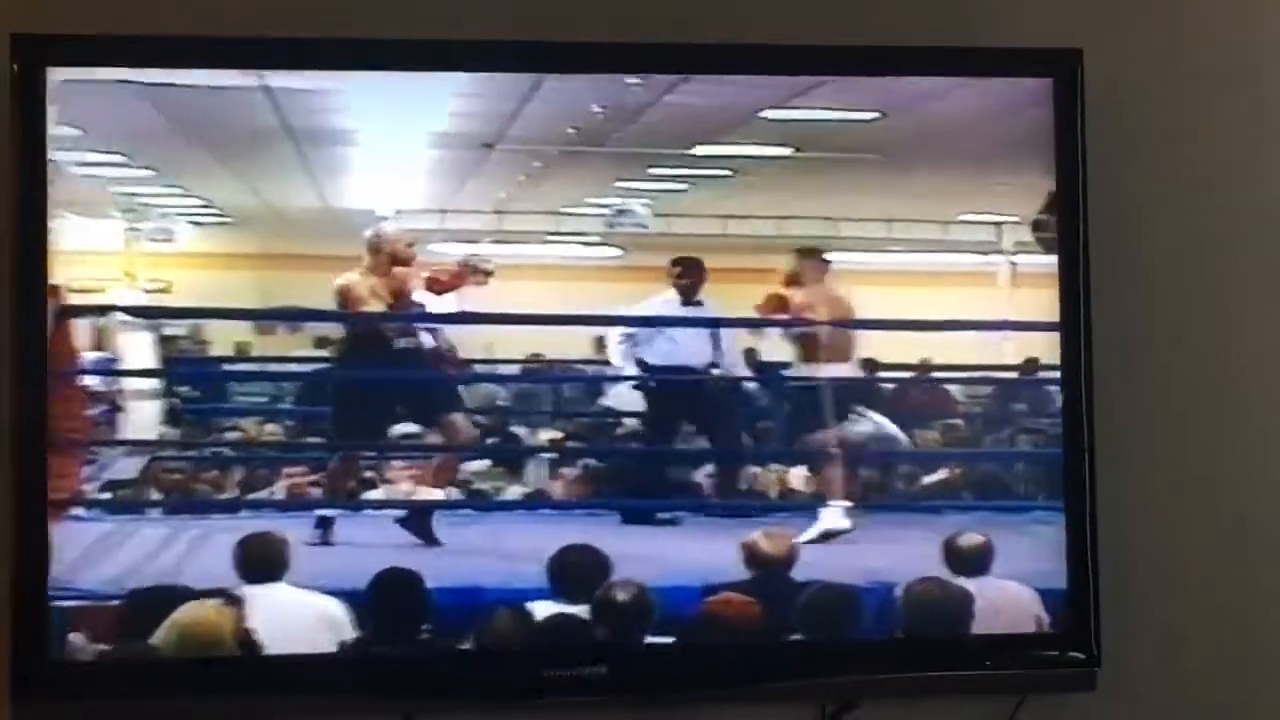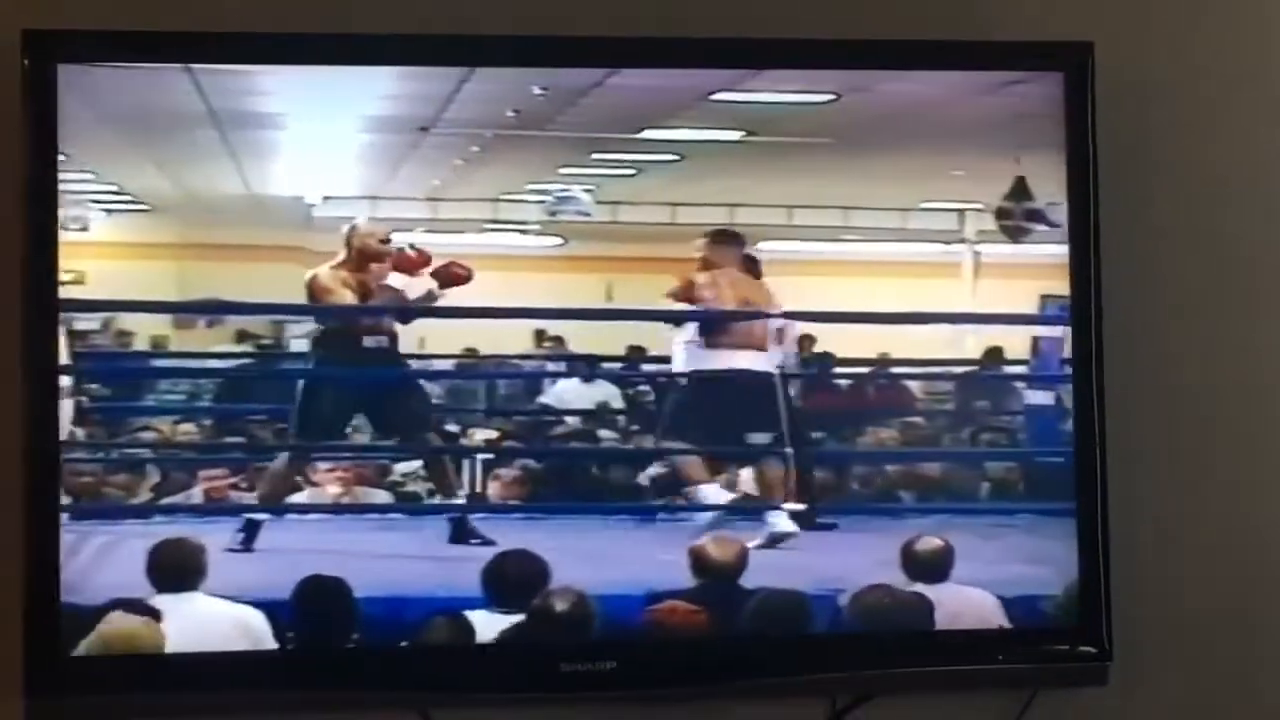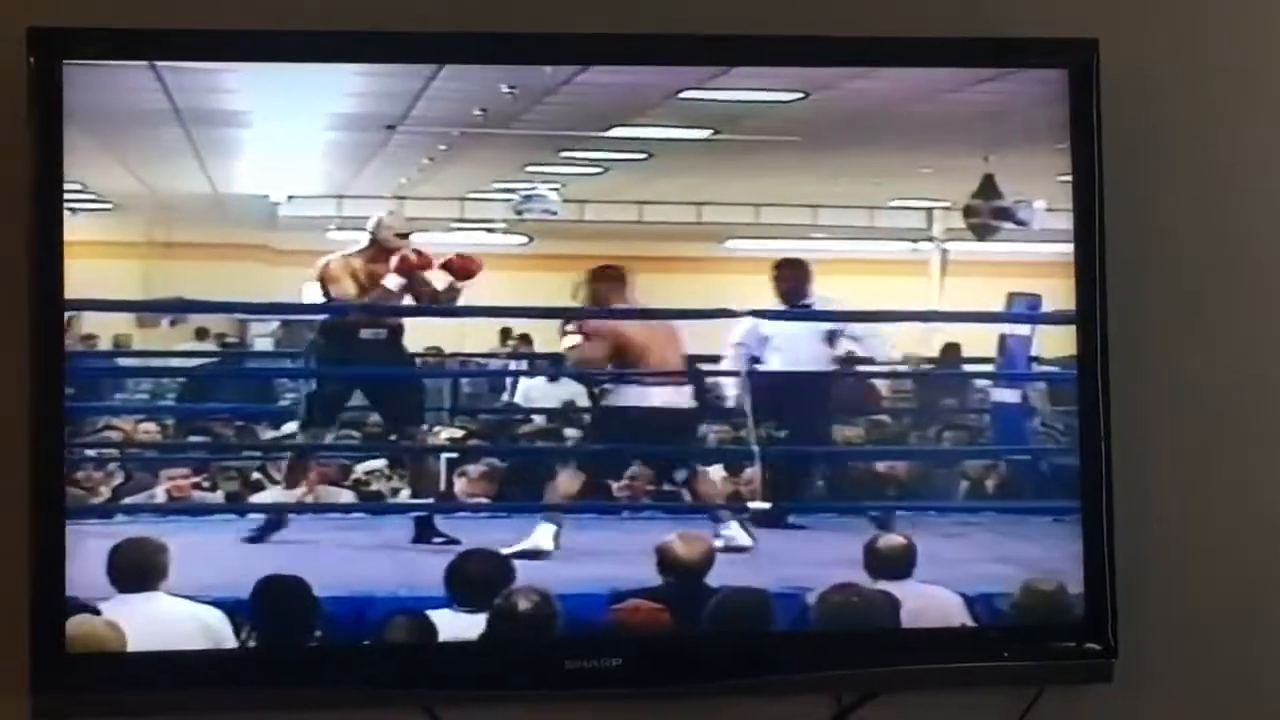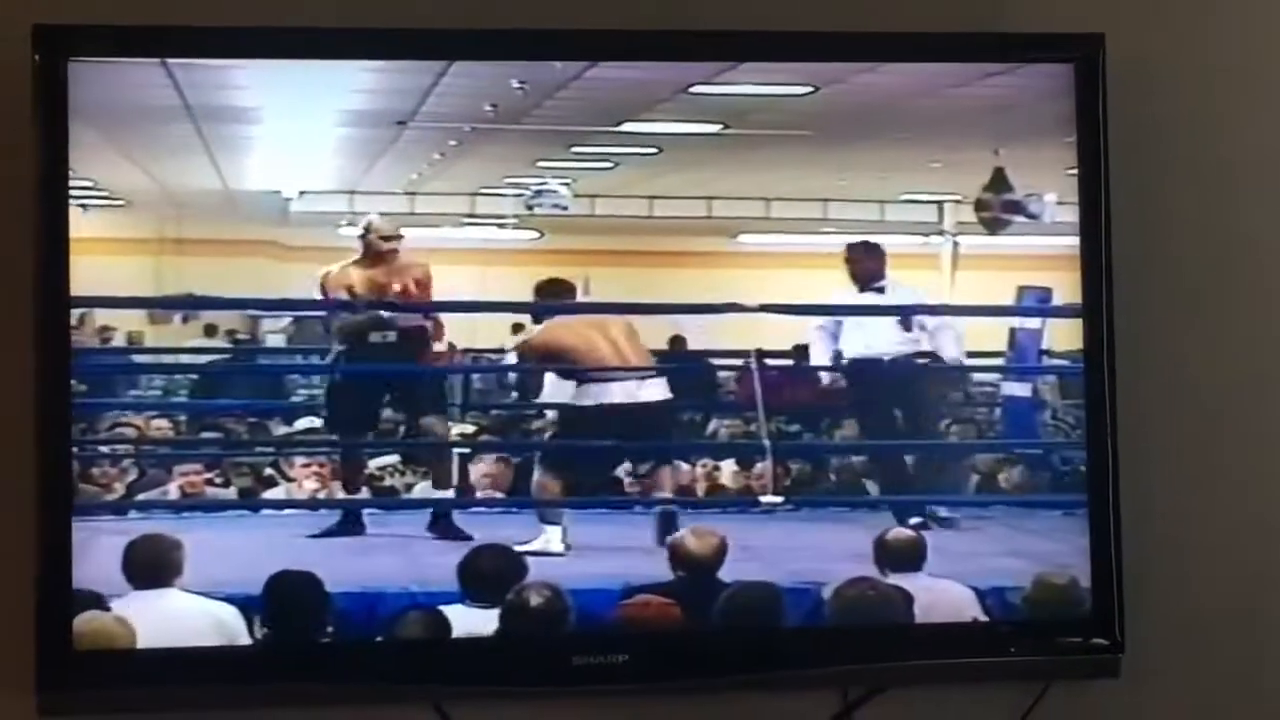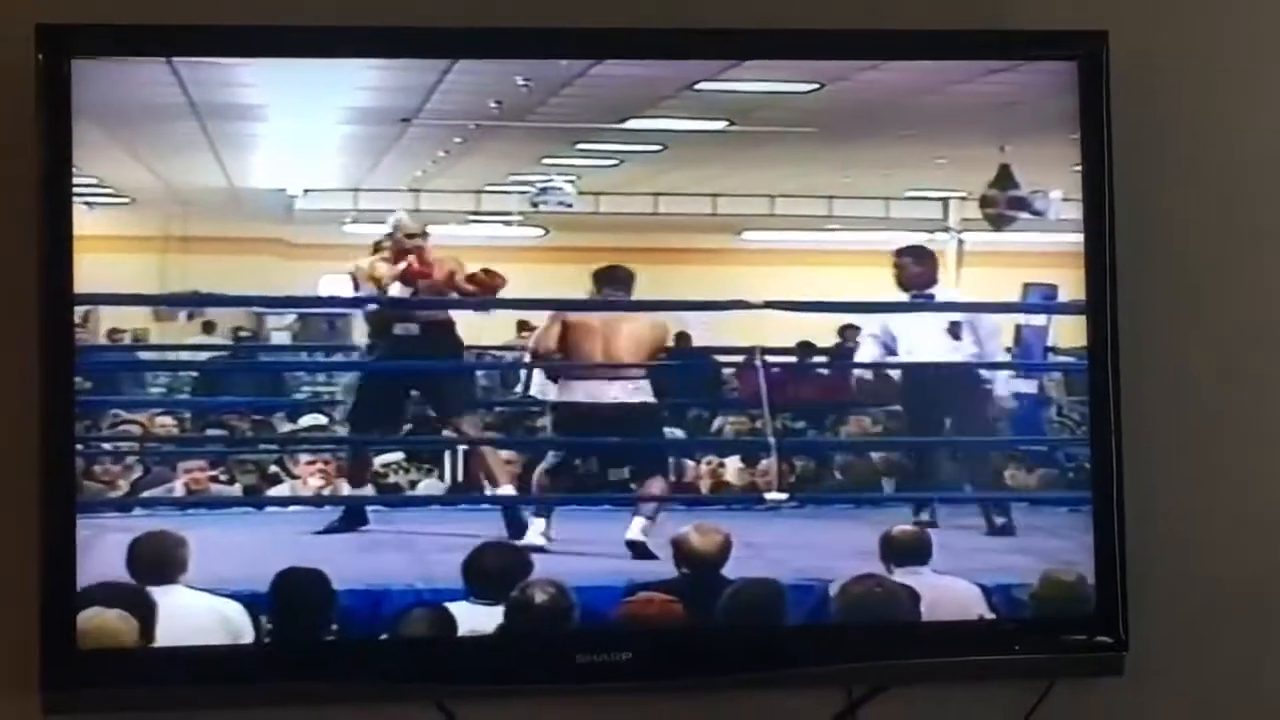
dt=0.3s
person 1, frame 1
left shoulder: (406, 276)
right shoulder: (354, 285)
right elbow: (389, 327)
right wrist: (421, 298)
left hip: (414, 361)
right hip: (369, 369)
left knee: (463, 435)
right knee: (355, 451)
person 1, frame 2
left shoulder: (382, 271)
right shoulder: (324, 278)
left elbow: (404, 312)
right elbow: (359, 319)
left wrist: (435, 286)
right wrist: (395, 282)
left hip: (382, 361)
right hip: (337, 366)
left knee: (430, 442)
right knee: (301, 450)
left ankle: (460, 524)
person 1, frame 3
left shoulder: (405, 266)
right shoulder: (336, 265)
left elbow: (435, 304)
right elbow: (349, 310)
left wrist: (456, 282)
right wrist: (395, 281)
left hip: (388, 353)
right hip: (340, 353)
left knee: (412, 436)
right knee: (311, 436)
left ankle: (424, 523)
right ankle: (279, 511)
person 1, frame 4
left shoulder: (417, 270)
right shoulder: (338, 276)
left elbow: (428, 314)
right elbow: (341, 326)
left wrist: (434, 331)
right wrist: (383, 311)
left hip: (412, 355)
right hip: (361, 359)
left knee: (435, 429)
right knee: (350, 441)
left ankle: (442, 516)
right ankle: (351, 516)
person 1, frame 5
left shoulder: (446, 264)
right shoulder: (367, 270)
left elbow: (476, 300)
right elbow: (374, 316)
left wrist: (485, 289)
right wrist: (401, 286)
left hip: (440, 350)
right hip: (390, 353)
left knee: (469, 427)
right knee: (362, 432)
left ankle: (512, 511)
right ankle: (354, 511)
person 2, frame 1
left shoulder: (808, 297)
right shoulder: (835, 299)
left elbow: (817, 333)
left hip: (818, 380)
right hip: (843, 379)
right knee: (824, 449)
person 2, frame 2
left shoulder: (709, 280)
right shoulder: (760, 289)
left elbow: (720, 310)
right elbow: (779, 333)
left wrist: (687, 308)
left hip: (720, 371)
right hip: (761, 372)
left knee: (676, 438)
right knee: (763, 450)
left ankle: (712, 497)
right ankle: (778, 518)
person 2, frame 3
left shoulder: (604, 324)
right shoulder: (662, 320)
left elbow: (585, 365)
left wrist: (572, 345)
left hip: (635, 404)
right hip: (680, 403)
left knee: (574, 467)
right knee: (688, 473)
left ankle: (545, 535)
right ankle: (733, 531)
person 2, frame 4
left shoulder: (536, 339)
right shoulder: (617, 319)
left hip: (601, 400)
right hip: (653, 396)
left knee: (550, 466)
right knee: (658, 462)
left ankle: (551, 537)
right ankle: (665, 503)
person 2, frame 5
left shoulder: (567, 313)
right shoulder: (654, 323)
left elbow: (540, 350)
left wrist: (561, 360)
left hip: (577, 399)
right hip: (632, 400)
left knee: (555, 467)
right knee: (654, 474)
left ankle: (537, 530)
right ankle: (638, 530)
person 3, frame 1
left shoulder: (710, 311)
right shoulder: (655, 308)
left elbow: (725, 350)
right elbow: (620, 338)
left wrist: (747, 378)
right wrist: (631, 371)
left hip: (700, 382)
right hip: (668, 381)
left knee: (729, 439)
right knee: (658, 443)
person 3, frame 2
left shoulder: (774, 312)
right shoulder: (714, 311)
left elbow: (788, 352)
right elbow: (687, 345)
right wrist: (684, 378)
left hip: (769, 382)
right hip: (725, 383)
person 3, frame 3
left shoulder: (832, 311)
right shoulder: (762, 318)
left elbow: (867, 337)
right elbow: (736, 351)
left wrist: (894, 357)
right wrist: (734, 392)
left hip: (816, 389)
right hip: (778, 390)
person 3, frame 4
left shoulder: (909, 296)
right shoulder: (842, 301)
left elbow: (940, 327)
right elbow: (822, 332)
left wrist: (952, 357)
right wrist: (824, 367)
left hip: (909, 372)
right hip: (865, 376)
left knee: (926, 434)
right knee: (883, 443)
left ankle: (933, 503)
right ankle: (910, 510)
person 3, frame 5
right shoulder: (894, 310)
left elbow: (991, 345)
right elbow: (873, 340)
right wrist: (863, 364)
left hip: (962, 379)
right hip: (919, 382)
right knee: (922, 447)
left ankle: (997, 514)
right ankle: (924, 509)
